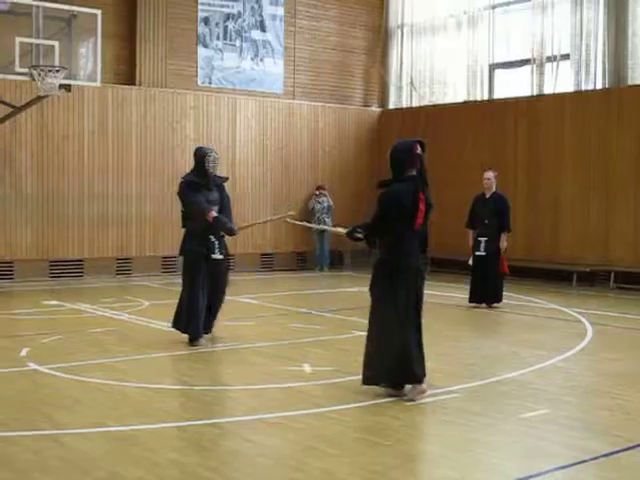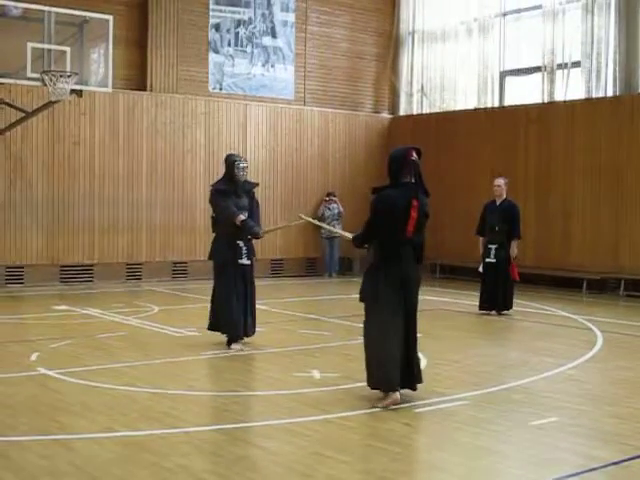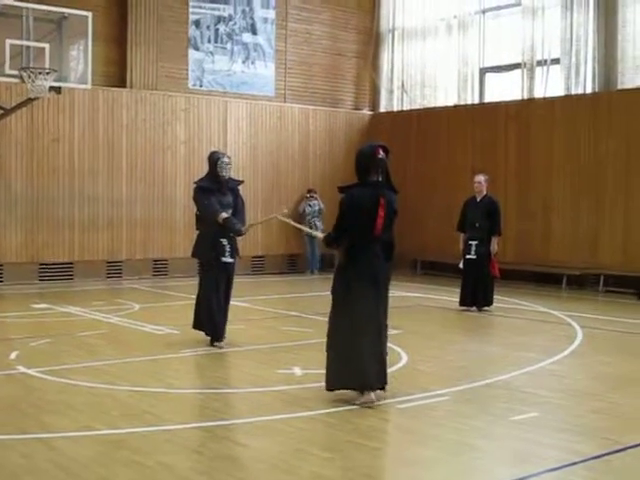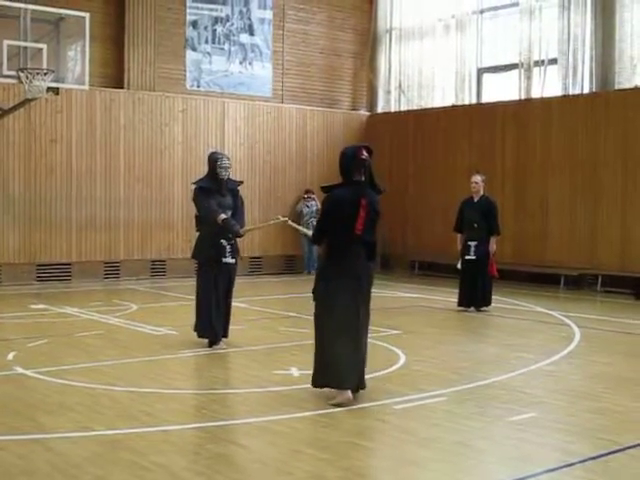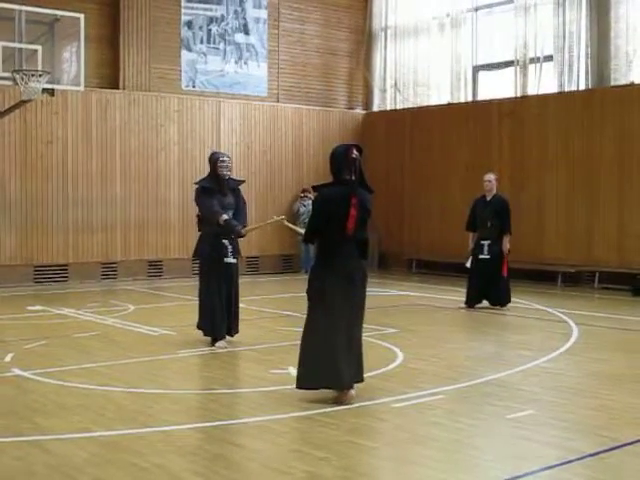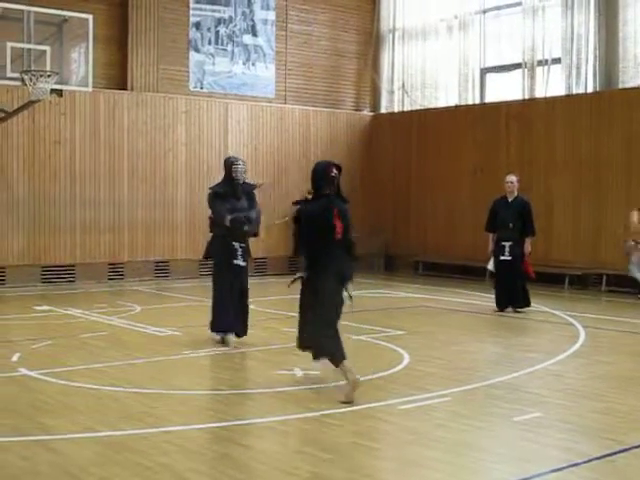
dt=0.7s
person 1, frame 1
left shoulder: (393, 193)
right shoulder: (422, 192)
left elbow: (378, 226)
left wrist: (357, 232)
right wrist: (367, 232)
left hip: (395, 263)
right hip: (414, 261)
left knee: (394, 319)
right knee: (408, 318)
left ankle: (415, 379)
right ankle: (396, 380)
person 1, frame 2
left shoulder: (385, 198)
right shoulder: (421, 199)
left elbow: (371, 232)
right elbow: (416, 233)
left wrist: (358, 240)
left hip: (387, 268)
right hip: (410, 268)
left knee: (383, 326)
right knee: (404, 323)
left ankle: (391, 387)
right ankle: (405, 378)
person 1, frame 3
left shoulder: (353, 197)
right shoulder: (389, 198)
left elbow: (339, 233)
right elbow: (384, 232)
left wrist: (329, 240)
left hip: (356, 267)
right hip: (380, 266)
left knee: (354, 325)
right knee: (374, 323)
left ankle: (366, 387)
right ankle: (372, 381)
person 1, frame 4
left shoulder: (336, 197)
right shoulder: (372, 198)
left elbow: (319, 234)
right elbow: (369, 233)
left wrist: (319, 239)
left hip: (337, 268)
right hip: (362, 268)
left knee: (335, 326)
right knee: (355, 323)
left ankle: (344, 386)
right ankle: (353, 381)
person 1, frame 5
left shoulder: (326, 196)
right shoulder: (364, 197)
left elbow: (311, 234)
right elbow: (360, 231)
left wrist: (310, 237)
left hip: (330, 267)
right hip: (355, 267)
left knee: (328, 325)
right knee: (349, 323)
left ankle: (343, 385)
right ankle: (347, 381)
person 1, frame 6
left shoulder: (307, 211)
right shoulder: (341, 207)
left elbow: (301, 245)
left hip: (320, 271)
right hip: (341, 269)
left knee: (320, 323)
right knee: (324, 318)
left ankle: (348, 373)
person 2, frame 1
left shoulder: (218, 184)
right shoulder: (189, 185)
left elbow: (225, 207)
right elbow: (201, 208)
left wrist: (227, 224)
right wrist: (221, 222)
left hip: (215, 240)
right hip: (196, 240)
left knee: (217, 283)
right knee: (196, 287)
left ankle: (207, 321)
right ankle: (194, 332)
person 2, frame 2
left shoulder: (248, 190)
right shoulder: (219, 192)
left elbow: (254, 212)
right elbow: (230, 213)
left wrist: (255, 228)
right wrist: (248, 226)
left hip: (244, 245)
right hip: (225, 246)
left knee: (245, 289)
right knee: (228, 290)
left ankle: (238, 332)
right ankle: (233, 335)
person 2, frame 3
left shoulder: (233, 188)
right shoulder: (203, 189)
left elbow: (239, 210)
right elbow: (212, 210)
left wrist: (238, 225)
right wrist: (229, 222)
left hip: (228, 243)
right hip: (210, 244)
left knee: (224, 288)
right knee: (212, 288)
left ankle: (217, 331)
right ankle: (215, 334)
person 2, frame 4
left shoulder: (233, 189)
right shoulder: (203, 190)
left elbow: (239, 211)
right elbow: (212, 211)
left wrist: (237, 227)
right wrist: (228, 224)
left hip: (228, 245)
right hip: (210, 245)
left knee: (225, 290)
right knee: (210, 290)
left ankle: (218, 332)
right ankle: (213, 335)
person 2, frame 5
left shoulder: (234, 188)
right shoulder: (204, 190)
left elbow: (241, 210)
right elbow: (213, 211)
left wrist: (239, 227)
right wrist: (231, 224)
left hip: (230, 243)
right hip: (211, 244)
left knee: (230, 288)
right knee: (213, 289)
left ankle: (222, 331)
right ankle: (216, 334)
person 2, frame 6
left shoulder: (248, 192)
right shoulder: (218, 193)
left elbow: (255, 214)
right elbow: (221, 216)
left wrist: (251, 228)
right wrist: (237, 220)
left hip: (240, 245)
right hip: (223, 245)
left knee: (239, 289)
right knee: (225, 287)
left ankle: (230, 330)
right ankle: (226, 330)
person 3, frame 1
left shoulder: (501, 200)
right shoulder: (477, 199)
left elbow: (505, 223)
right elbow: (471, 220)
left wrist: (503, 240)
right wrist: (471, 238)
left hip: (494, 240)
right hip: (479, 239)
left knee: (493, 270)
right knee: (478, 269)
left ankle: (491, 299)
right ankle: (478, 298)
person 3, frame 2
left shoulder: (511, 207)
right shoulder: (488, 206)
left elbow: (515, 230)
right elbow: (482, 228)
left wrist: (514, 247)
right wrist: (481, 245)
left hip: (504, 247)
right hip: (489, 246)
left knee: (504, 277)
right knee: (488, 276)
left ankle: (501, 306)
right ankle: (488, 305)
person 3, frame 3
left shoulder: (492, 203)
right shoulder: (468, 203)
left elbow: (496, 226)
right elbow: (462, 224)
left wrist: (494, 244)
right wrist: (462, 242)
left hip: (485, 243)
right hip: (470, 243)
left knee: (484, 273)
right knee: (468, 272)
left ankle: (482, 302)
right ankle: (469, 301)
person 3, frame 4
left shoulder: (489, 203)
right shoulder: (465, 203)
left elbow: (494, 227)
right elbow: (459, 226)
left wrist: (492, 244)
right wrist: (459, 242)
left hip: (483, 244)
right hip: (468, 243)
left knee: (483, 273)
right knee: (467, 273)
left ankle: (481, 302)
right ankle: (467, 302)
person 3, frame 5
left shoulder: (502, 202)
right shoulder: (478, 202)
left elbow: (506, 226)
right elbow: (472, 224)
left wrist: (506, 243)
right wrist: (471, 242)
left hip: (497, 243)
right hip: (480, 242)
left knee: (498, 273)
right knee: (476, 271)
left ankle: (500, 301)
right ankle: (472, 300)
person 3, frame 6
left shoulder: (523, 203)
right shoulder: (498, 203)
left elbow: (529, 227)
right elbow: (491, 225)
left wrist: (527, 244)
right wrist: (491, 243)
left hip: (517, 244)
right hip: (501, 244)
left knee: (517, 275)
right knee: (500, 275)
left ankle: (517, 304)
right ankle: (502, 304)
